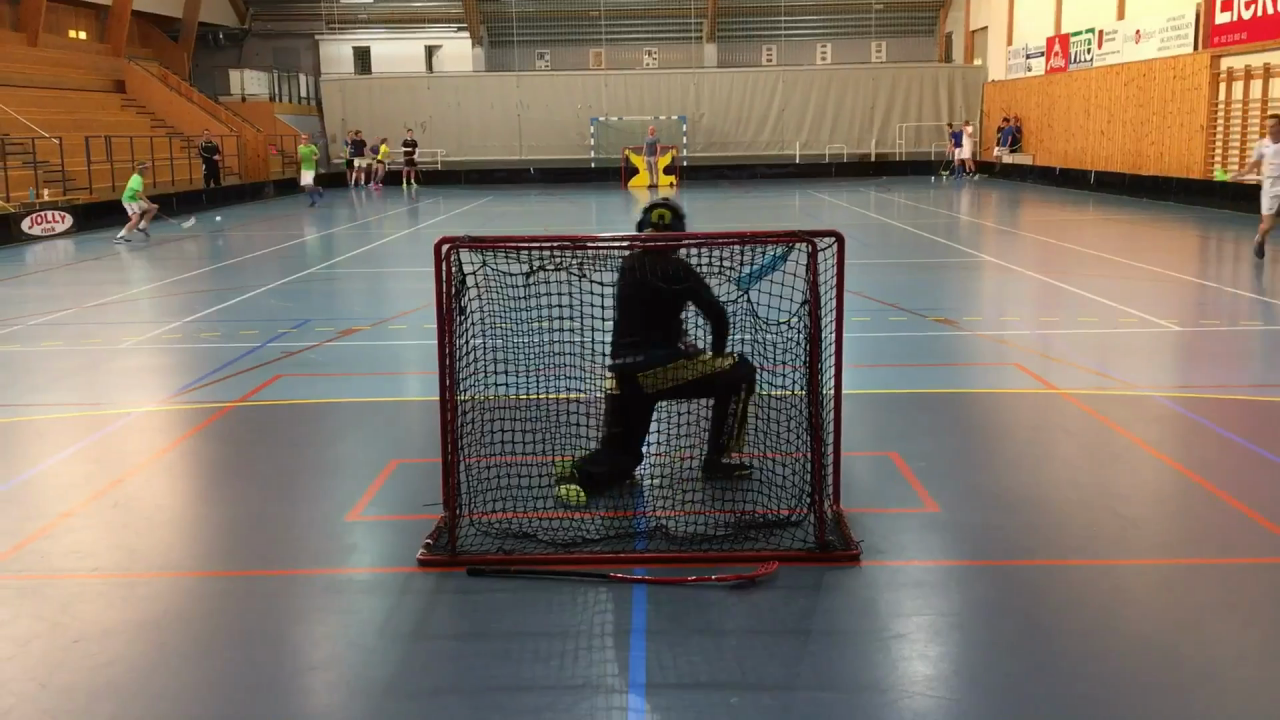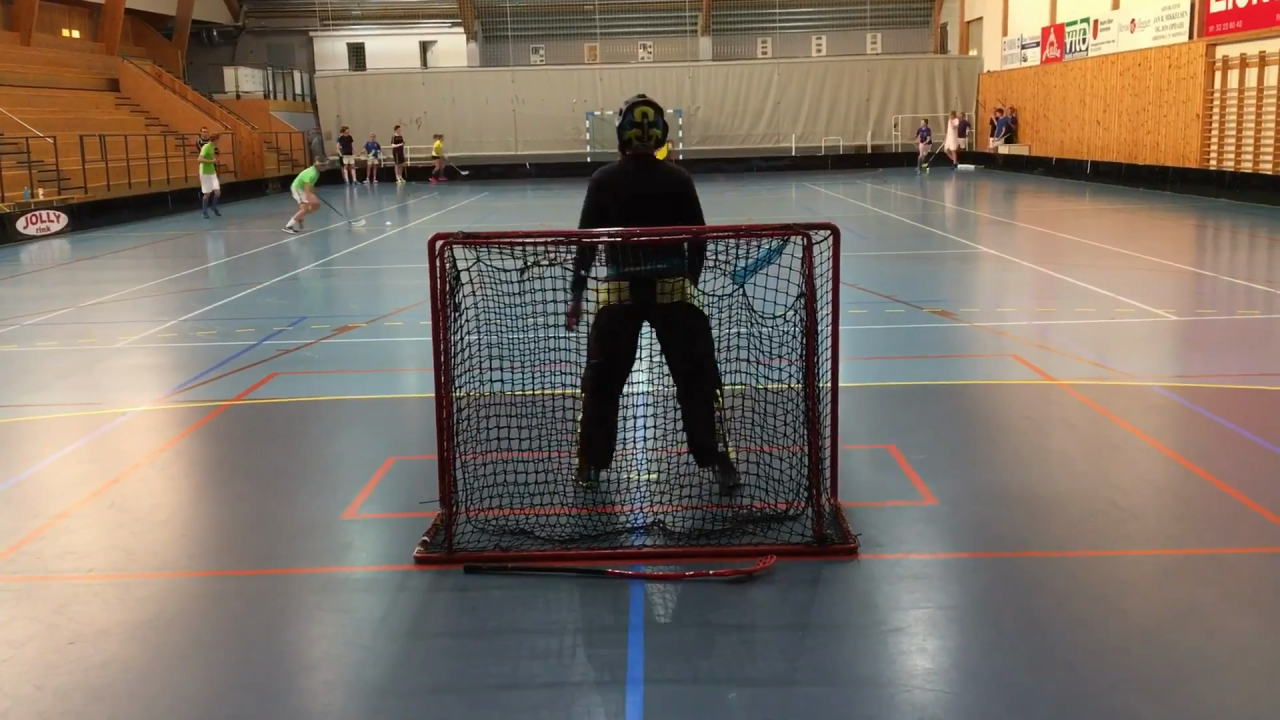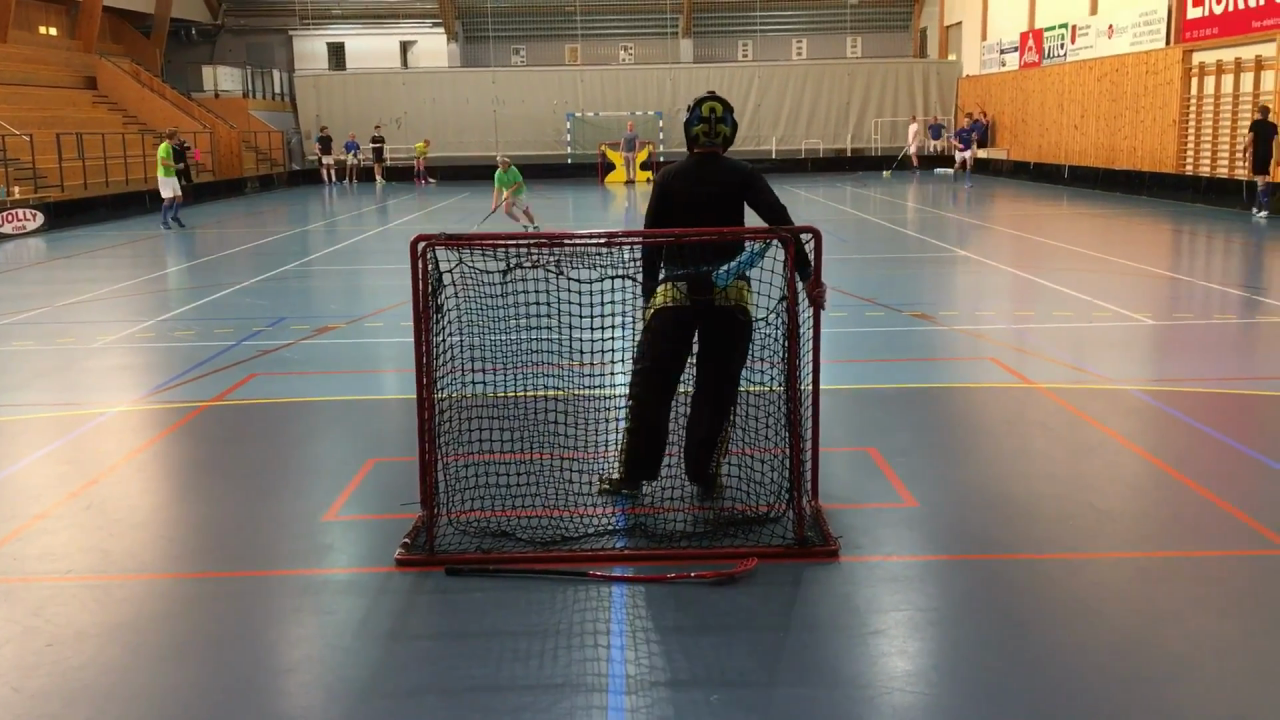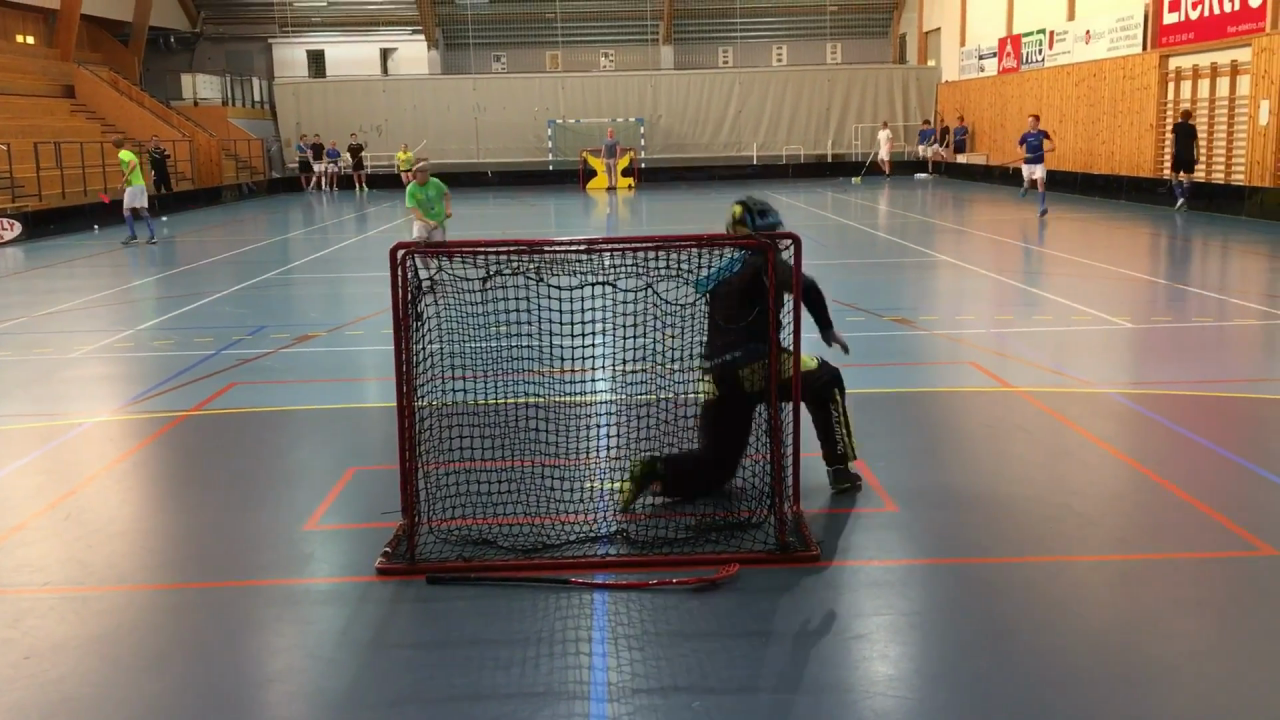
dt=0.7s
person 1, frame 1
left shoulder: (629, 264)
right shoulder: (678, 269)
right elbow: (718, 317)
right wrist: (716, 355)
left hip: (623, 377)
right hip: (663, 369)
left knee: (619, 454)
right knee: (741, 375)
left ankle: (579, 475)
right ankle: (717, 459)
person 1, frame 2
left shoulder: (604, 180)
right shoulder: (679, 179)
left elbow: (586, 240)
right elbow: (698, 241)
left wrist: (576, 298)
right wrist: (687, 284)
left hip: (620, 291)
right hip: (673, 287)
left knee: (601, 383)
right knee: (698, 378)
left ankle: (590, 466)
right ankle: (717, 462)
person 1, frame 3
left shoulder: (669, 177)
right shoulder: (742, 175)
left elbow: (651, 242)
right elbow: (780, 223)
left wrist: (649, 292)
right wrist: (807, 276)
left hip: (675, 291)
right hip: (727, 292)
left knee: (651, 385)
right knee: (717, 389)
left ankle: (633, 475)
right ankle: (704, 475)
person 1, frame 4
left shoulder: (721, 271)
right shoulder: (762, 260)
right elbow: (807, 288)
right wrist: (828, 332)
left hip: (720, 374)
right hip: (758, 362)
left knee: (714, 466)
right knee: (826, 382)
left ankle: (656, 470)
right ankle: (839, 470)
